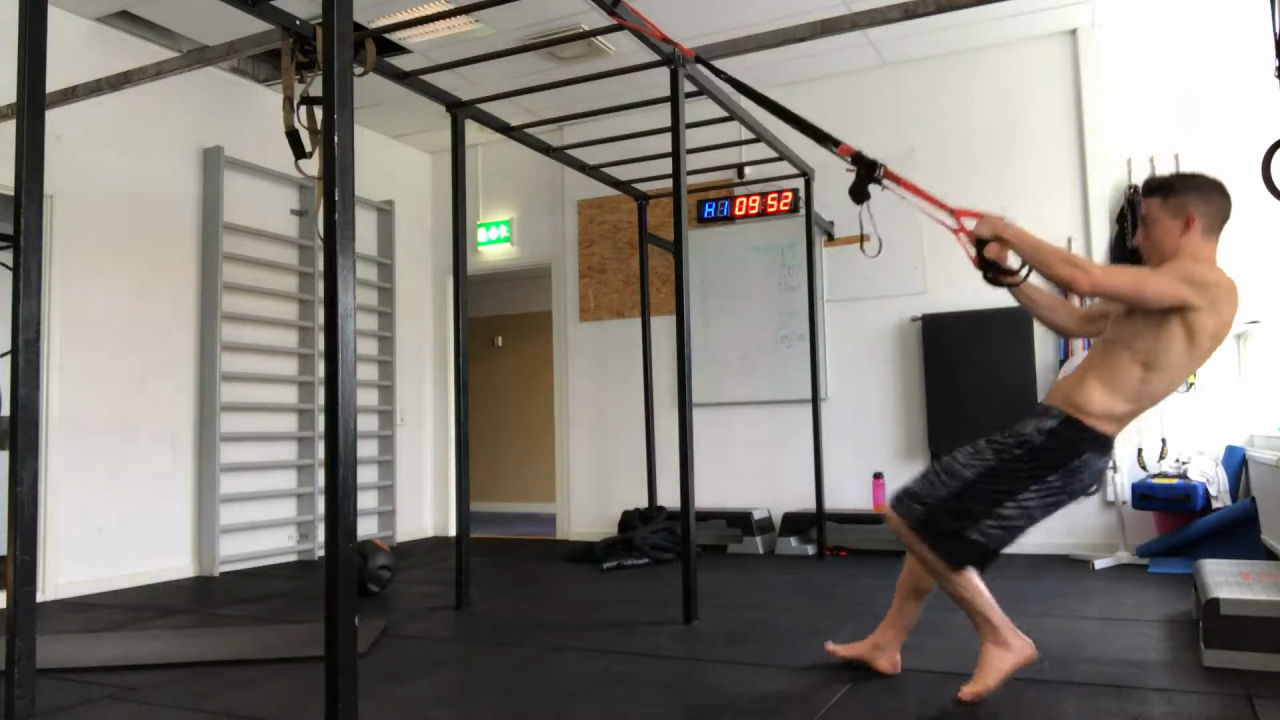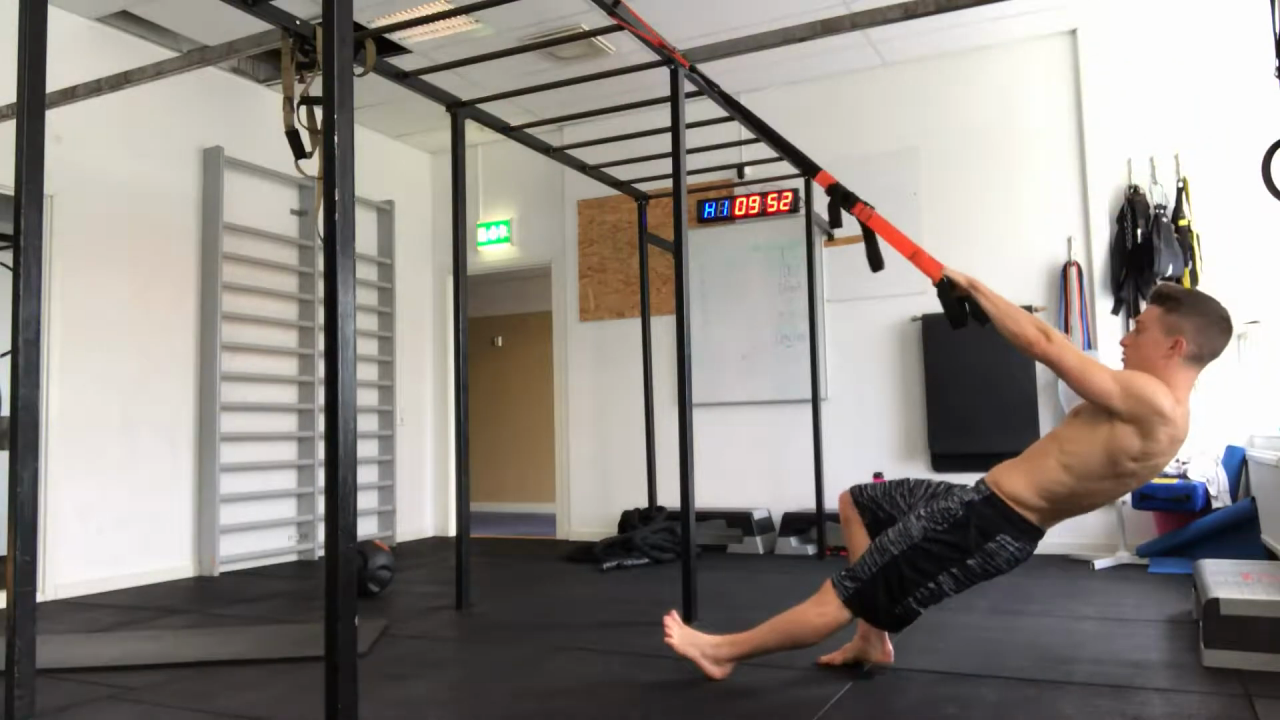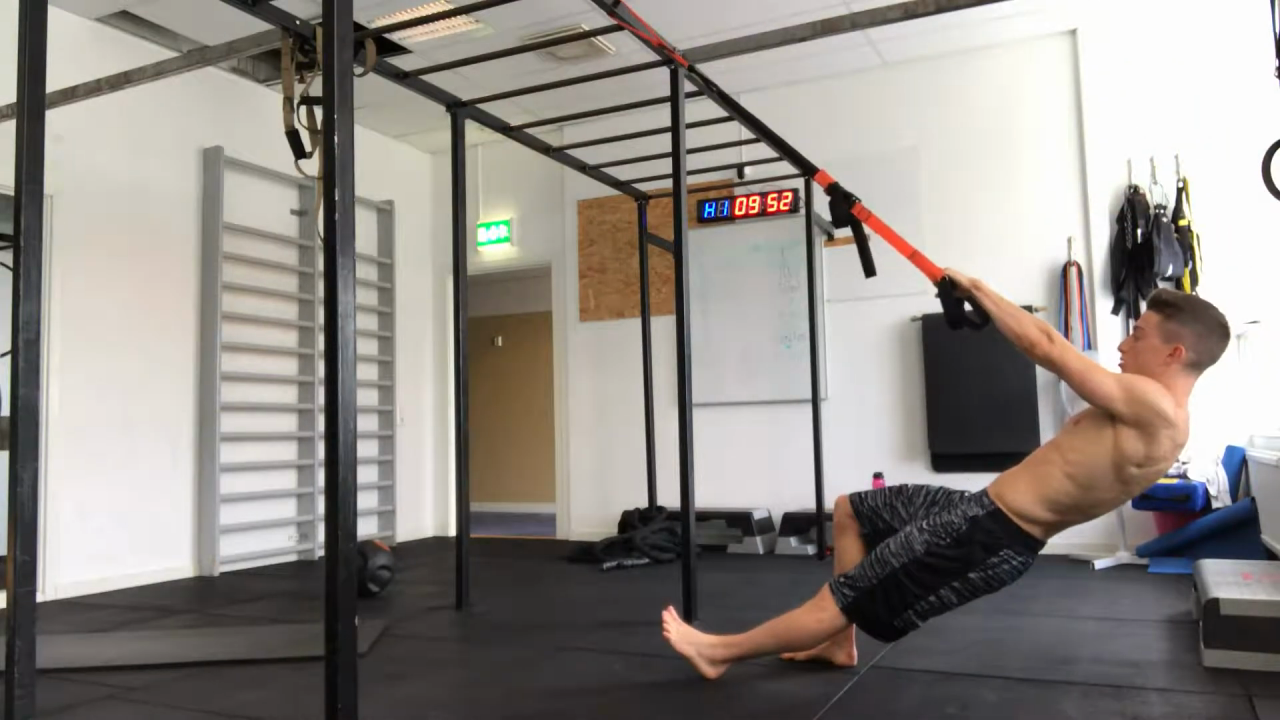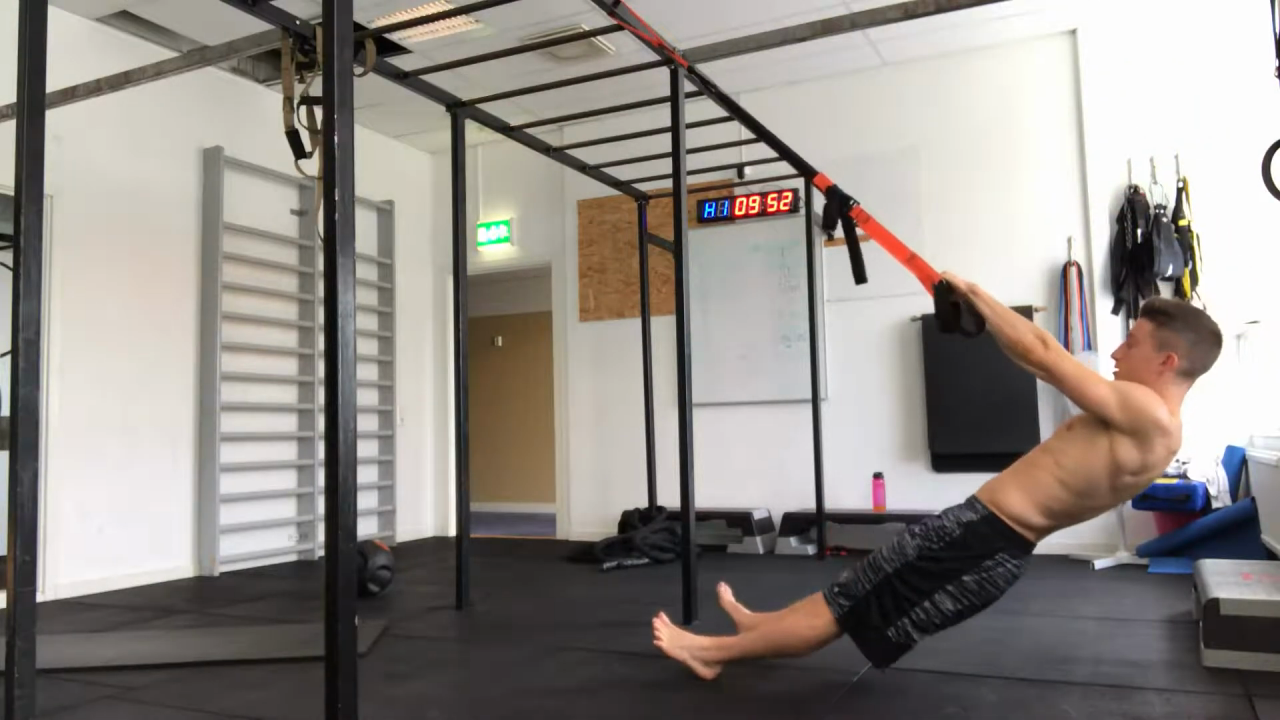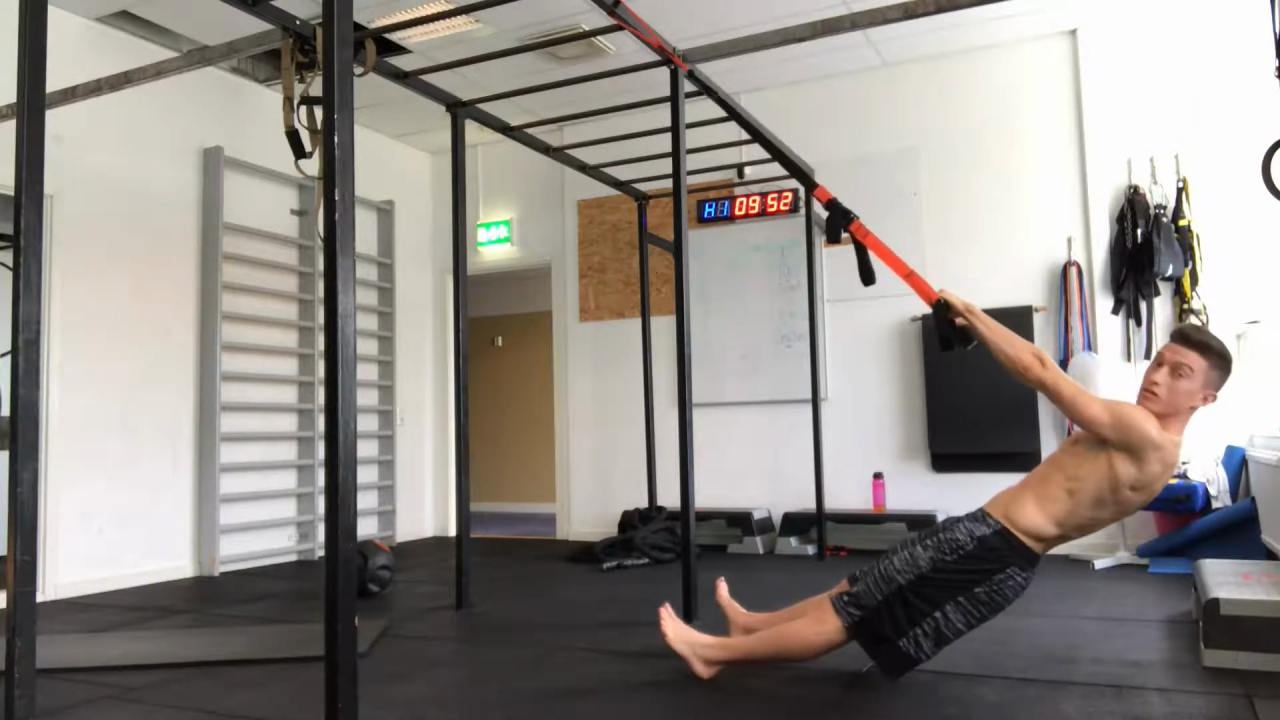
dt=1s
person 1, frame 1
left shoulder: (1207, 285)
right shoulder: (1171, 290)
left elbow: (1080, 278)
right elbow: (1075, 320)
left wrist: (1007, 232)
right wrist: (1008, 273)
left hip: (1063, 441)
right hip: (1058, 433)
left knee: (911, 514)
right knee: (933, 523)
left ankle: (1002, 639)
right ankle: (885, 644)
person 1, frame 2
left shoulder: (1152, 401)
right shoulder: (1152, 405)
left elbow: (1043, 343)
right elbow: (1055, 348)
left wrist: (972, 285)
right wrist: (979, 299)
left hip: (990, 524)
right hip: (993, 510)
left knee: (839, 596)
right knee: (855, 502)
left ankle: (724, 650)
right ankle: (873, 640)
person 1, frame 3
left shoulder: (1153, 407)
right shoulder: (1148, 415)
left elbow: (1046, 346)
right elbow: (1055, 352)
left wrist: (976, 287)
right wrist: (981, 300)
left hip: (989, 537)
right hip: (985, 511)
left knee: (837, 601)
right knee: (850, 511)
left ankle: (720, 651)
right ankle: (839, 643)
person 1, frame 4
left shoulder: (1147, 415)
right shoulder: (1140, 422)
left elbow: (1042, 354)
right elbow: (1046, 366)
left wrist: (972, 291)
right wrist: (978, 311)
left hip: (984, 540)
right hip: (988, 533)
left knee: (842, 607)
right knee: (852, 587)
left ankle: (715, 651)
right ankle: (758, 623)
person 1, frame 5
left shoulder: (1145, 436)
right shoulder: (1137, 438)
left elbow: (1042, 373)
right elbow: (1048, 380)
left wrist: (969, 310)
right wrist: (977, 329)
left hip: (992, 553)
right hip: (988, 535)
left knee: (848, 613)
right knee: (857, 587)
left ankle: (716, 651)
right ankle: (753, 623)
